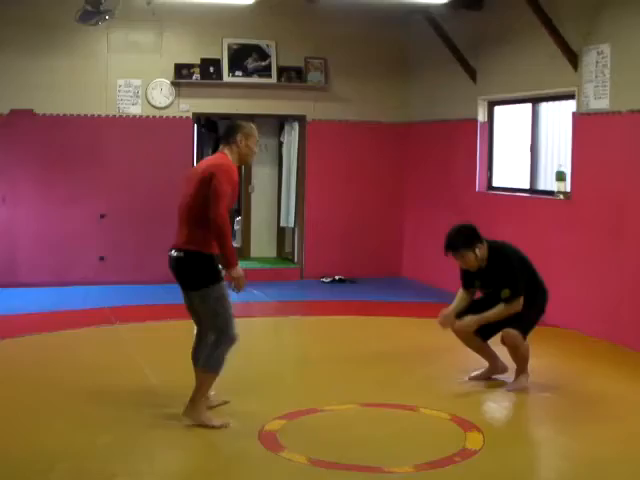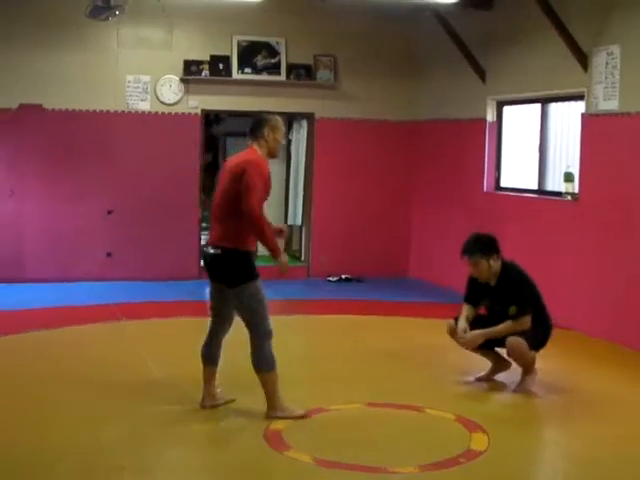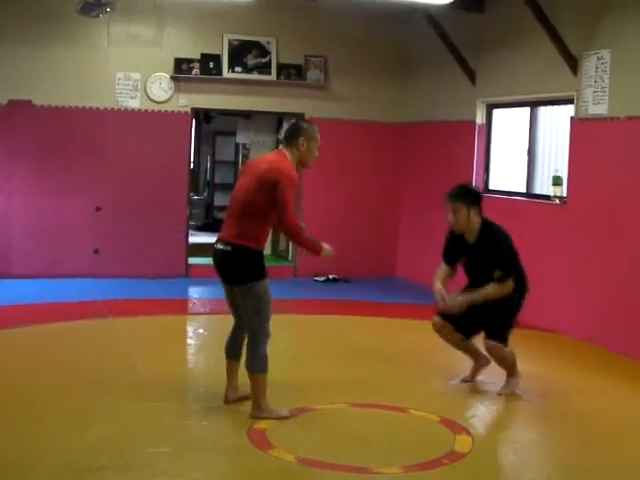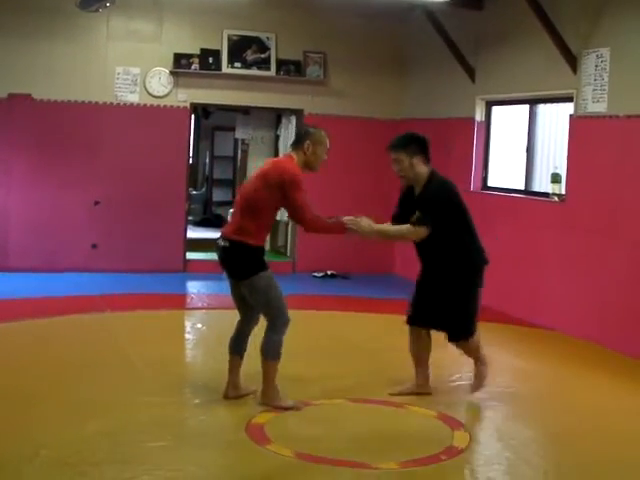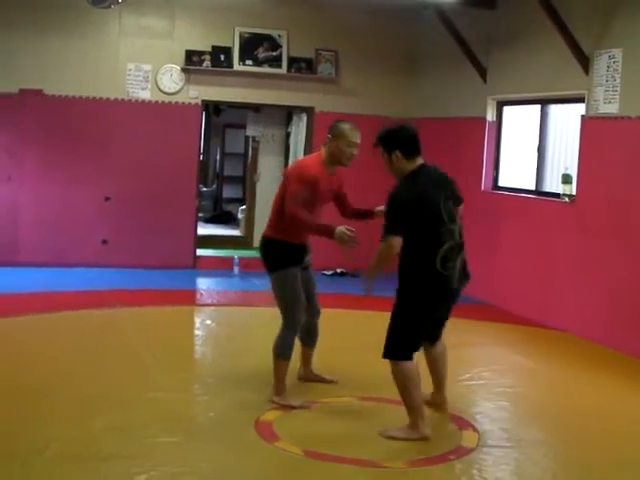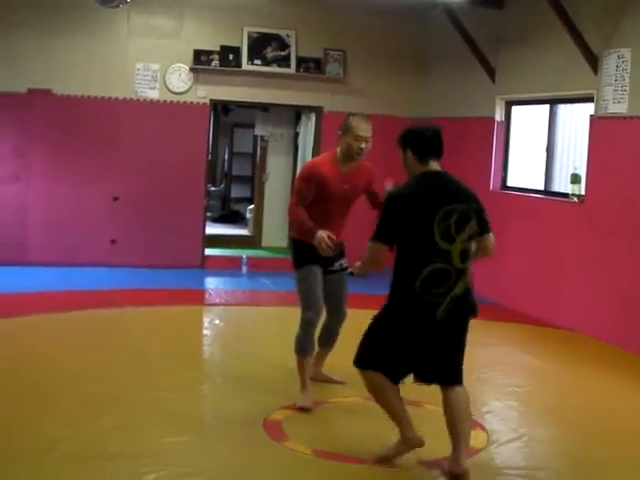
dt=0.5s
person 1, frame 1
left shoulder: (206, 165)
right shoulder: (225, 168)
right elbow: (218, 218)
left wrist: (221, 260)
right wrist: (232, 263)
left hip: (183, 256)
right hip: (197, 260)
left knee: (208, 329)
right knee: (226, 336)
left ankle: (201, 397)
right ankle: (196, 407)
person 1, frame 2
left shoulder: (236, 161)
right shoulder: (255, 164)
right elbow: (251, 212)
left wrist: (269, 229)
right wrist: (276, 251)
left hip: (216, 253)
right hip: (235, 257)
left knee: (219, 325)
right knee: (261, 333)
left ankle: (209, 394)
right ankle: (275, 406)
person 1, frame 3
left shoulder: (259, 162)
right shoulder: (284, 172)
right elbow: (288, 224)
left wrist: (296, 228)
right wrist: (318, 248)
left hip: (225, 250)
right hip: (244, 256)
left knee: (243, 323)
right knee: (259, 333)
left ankle: (231, 387)
right ankle: (260, 406)
person 1, frame 4
left shoulder: (277, 168)
right shoulder: (289, 172)
left elbow: (298, 216)
right elbow: (306, 220)
left wrist: (339, 223)
right wrist: (344, 226)
left hip: (232, 247)
right hip: (244, 251)
left knee: (249, 317)
right knee: (278, 319)
left ankle: (233, 385)
right ankle: (270, 392)
person 1, frame 5
left shoulder: (334, 174)
right shoulder: (306, 169)
left elbow: (346, 209)
right elbow: (293, 212)
left wrist: (376, 212)
right wrist: (331, 232)
left hip: (298, 248)
right hip: (278, 247)
left knee: (312, 313)
right knee: (293, 319)
left ankle: (306, 369)
right ankle: (279, 391)
person 1, frame 6
left shoulder: (366, 172)
right shoulder: (315, 168)
left elbow: (379, 204)
right elbow: (295, 208)
right wrist: (314, 233)
left hip: (335, 248)
right hip: (307, 247)
left knee: (338, 315)
right knee: (311, 316)
left ankle: (316, 368)
right ankle: (304, 390)
person 2, frame 1
left shoulder: (506, 259)
right shoulder: (468, 262)
left elbow: (515, 304)
right elbow: (467, 291)
left wrist: (477, 320)
right wrist: (452, 310)
left hip: (529, 300)
left knee: (510, 334)
right knee: (457, 324)
left ankle: (522, 372)
right ankle: (495, 364)
person 2, frame 2
left shoulder: (515, 279)
right shoulder: (477, 277)
left elbow: (522, 323)
right elbow: (471, 305)
left wrist: (483, 335)
right wrist: (463, 322)
left hip: (533, 327)
left knee: (514, 343)
right knee: (453, 328)
left ankle: (529, 371)
right ankle: (498, 362)
person 2, frame 3
left shoulder: (497, 239)
right shoulder: (456, 234)
left elbow: (506, 286)
right elbow: (448, 264)
left wrist: (466, 299)
right wrist: (439, 285)
left hip: (508, 293)
right hip: (478, 289)
left knee: (492, 342)
right knee: (441, 322)
left ankle: (513, 375)
right ankle: (480, 359)
person 2, frame 4
left shoulder: (439, 191)
right shoulder: (410, 192)
left elbow: (416, 232)
right elbow: (396, 225)
left wrist: (372, 229)
right wrist: (366, 226)
left hip: (464, 268)
right hip: (435, 267)
left knee: (460, 334)
right knee: (417, 324)
left ankle: (479, 362)
right ankle: (421, 382)
person 2, frame 5
left shoulder: (403, 195)
right shoulder: (441, 179)
left elbow: (392, 246)
right elbow: (458, 208)
left wrist: (372, 272)
left hip: (423, 283)
right hip: (451, 277)
left knee: (400, 353)
right knee: (431, 337)
left ankle: (417, 425)
right ankle: (440, 395)
person 2, frame 6
left shoulder: (401, 197)
right shoulder: (468, 196)
left elbow: (378, 253)
right elbow: (488, 248)
left wrist: (360, 267)
left hip: (412, 304)
right hip: (457, 305)
left knee: (371, 364)
right knee: (451, 380)
left ankle: (407, 434)
